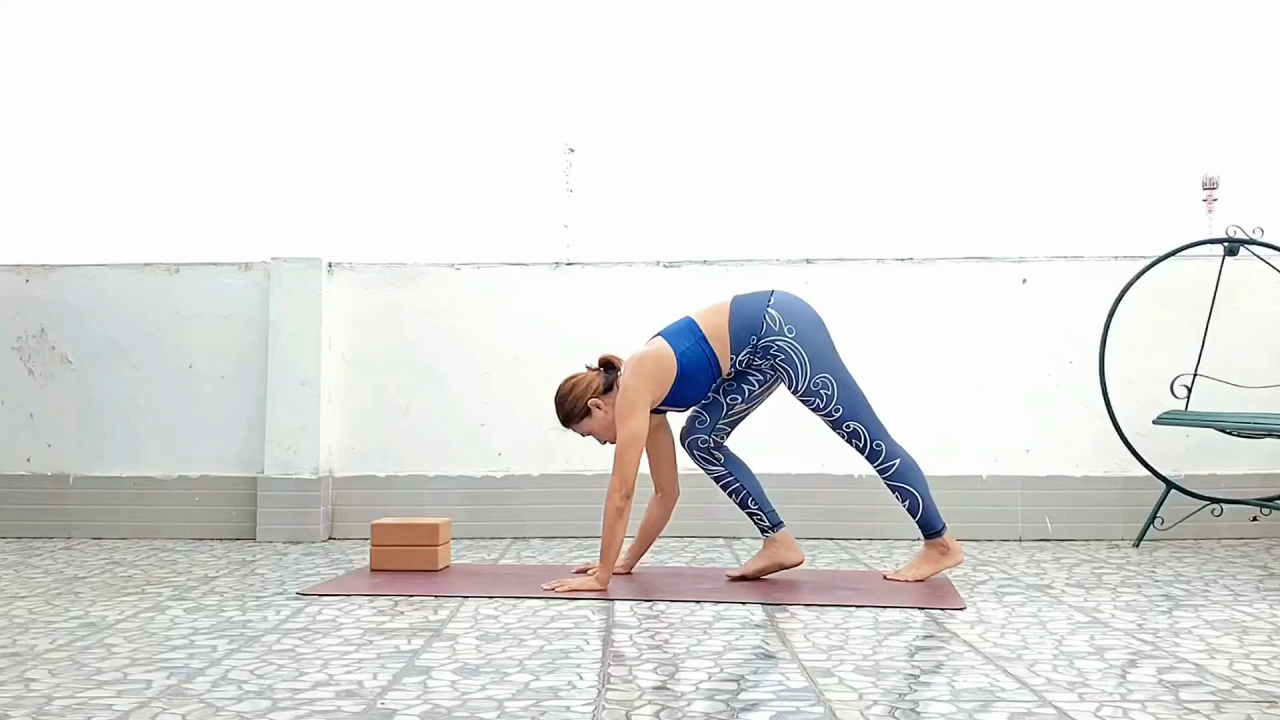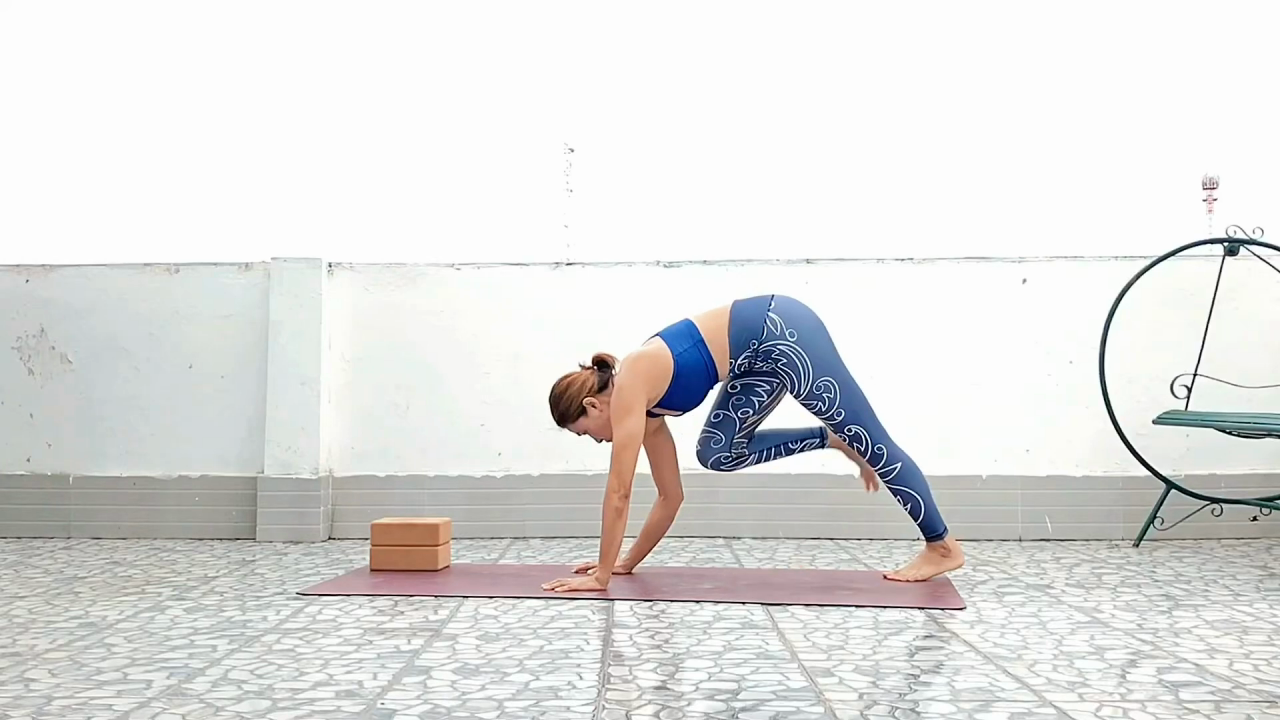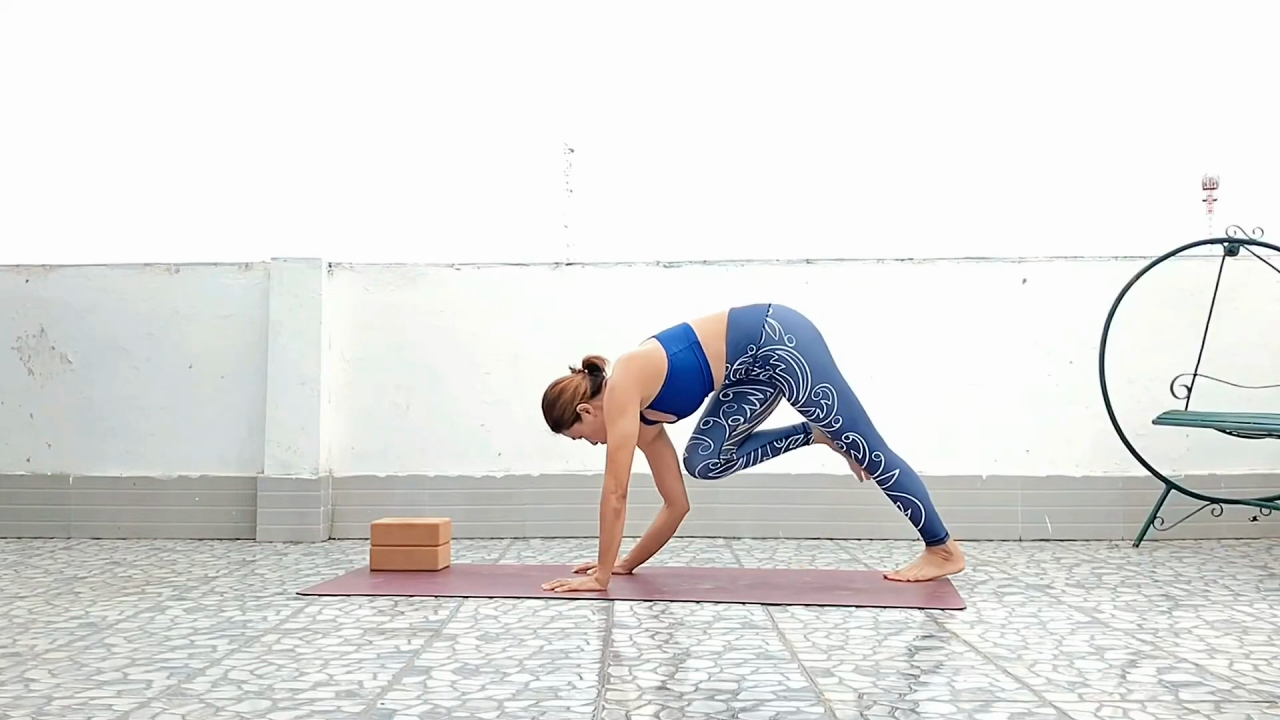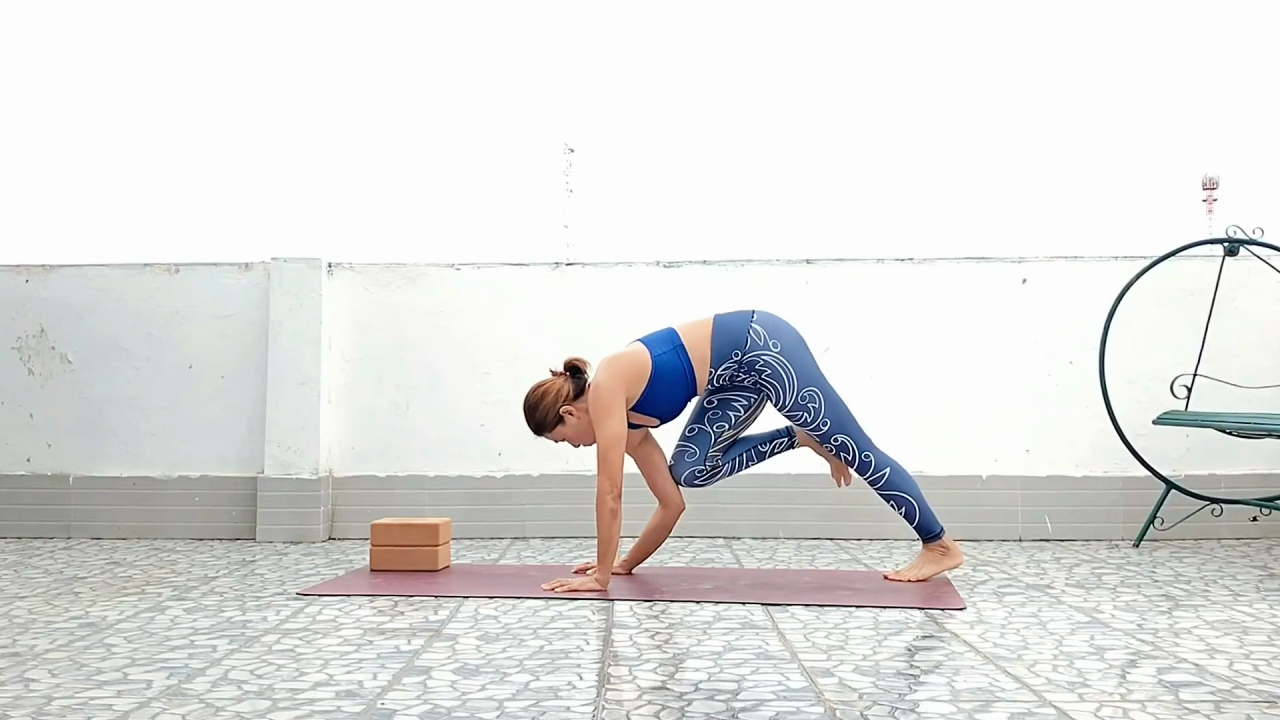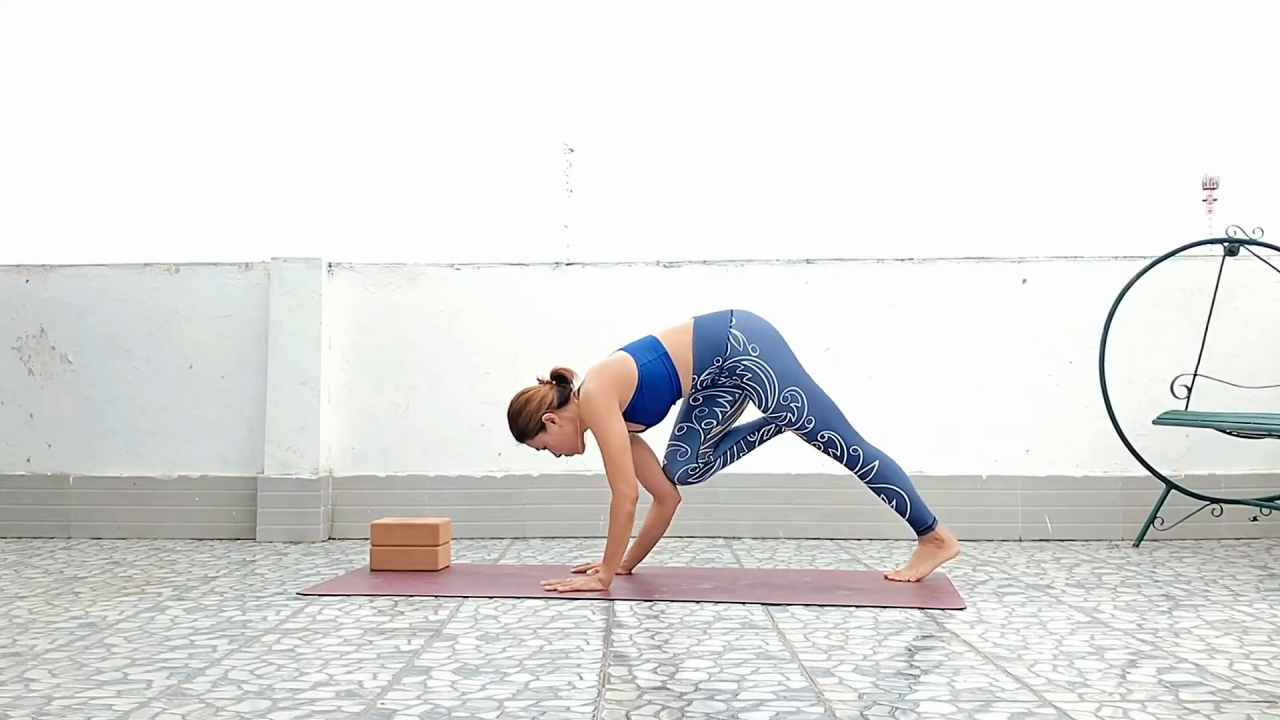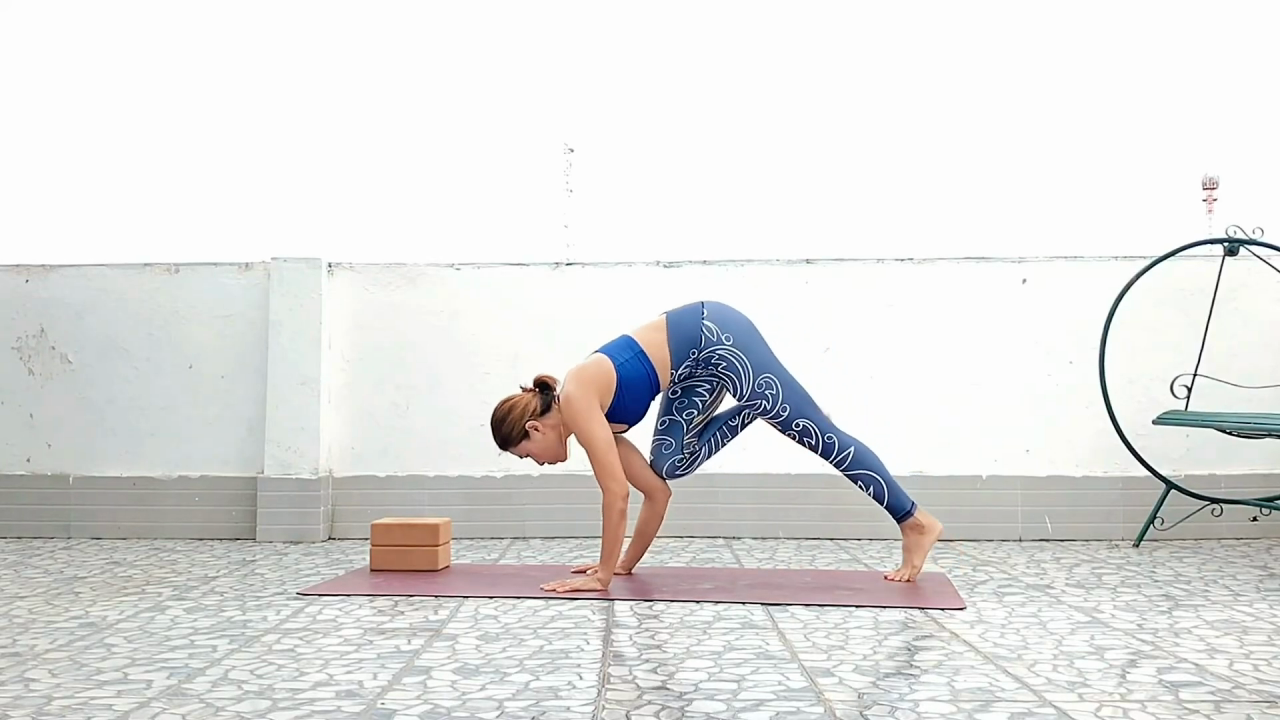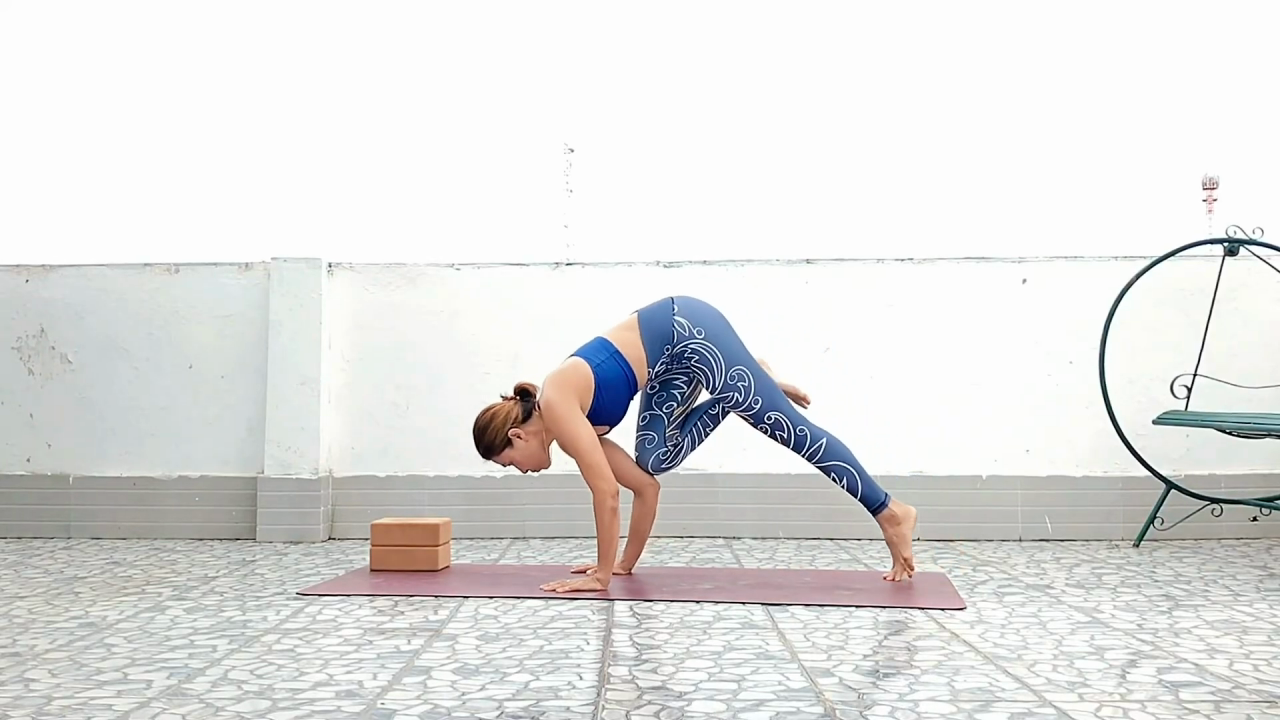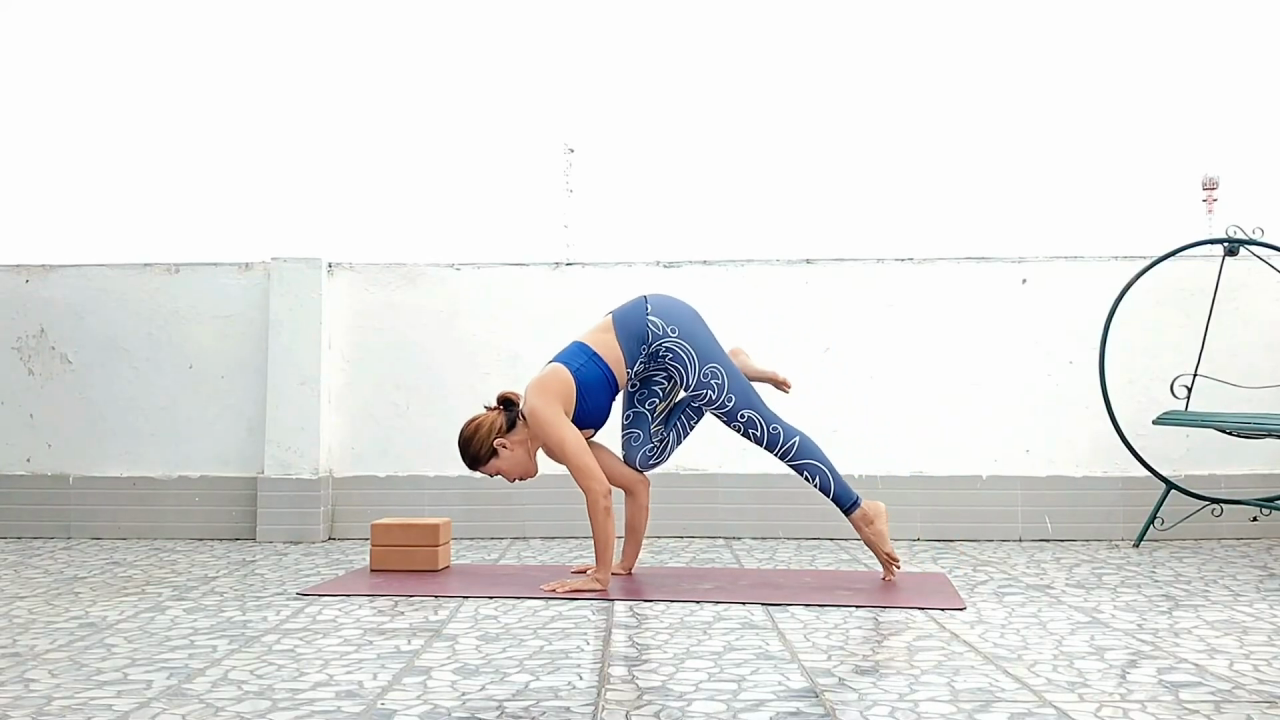
dt=0.3s
person 1, frame 1
left shoulder: (633, 390)
right shoulder: (648, 400)
left elbow: (621, 493)
right elbow: (666, 493)
left wrist: (602, 577)
right wrist: (626, 562)
left hip: (779, 327)
right hip: (763, 339)
left knee: (865, 436)
right knee: (700, 439)
left ankle: (940, 544)
right ankle: (777, 542)
person 1, frame 2
left shoulder: (629, 390)
right shoulder: (645, 407)
left elbow: (619, 493)
right elbow: (670, 497)
left wrist: (601, 575)
right wrist: (627, 562)
left hip: (779, 331)
right hip: (763, 348)
left knee: (871, 441)
right knee: (718, 452)
left ankle: (942, 546)
right ankle: (838, 437)
person 1, frame 3
left shoulder: (621, 390)
right shoulder: (643, 416)
left elbow: (615, 494)
right elbow: (676, 504)
left wrist: (601, 576)
right wrist: (627, 563)
left hip: (775, 338)
right hip: (758, 356)
left knee: (864, 448)
right knee: (705, 461)
left ankle: (943, 549)
right ankle: (819, 432)
person 1, frame 4
left shoulder: (605, 389)
right shoulder: (627, 418)
left elbow: (610, 494)
right elbow: (672, 503)
left wrist: (601, 576)
right wrist: (625, 564)
left hip: (759, 344)
right hip: (739, 367)
left knee: (853, 449)
right knee: (691, 470)
left ankle: (939, 545)
right ankle: (800, 437)
person 1, frame 5
left shoulder: (595, 397)
right shoulder: (611, 418)
left elbow: (625, 496)
right elbow: (666, 496)
left wrist: (604, 576)
right wrist: (625, 564)
left hip: (739, 345)
right hip: (723, 366)
left knee: (841, 444)
right knee: (684, 469)
left ankle: (935, 537)
right ankle: (783, 420)
person 1, frame 6
left shoulder: (575, 400)
right shoulder: (593, 418)
left elbow: (616, 493)
right elbow: (657, 489)
left wrist: (603, 575)
right wrist: (625, 563)
left hip: (712, 334)
right hip: (696, 358)
left knee: (816, 433)
right knee: (670, 463)
left ankle: (914, 522)
right ankle: (763, 403)
person 1, frame 7
left shoulder: (555, 405)
right shoulder: (574, 422)
left elbow: (606, 492)
right elbow: (645, 486)
left wrist: (602, 575)
right wrist: (624, 563)
left hip: (685, 329)
right hip: (672, 349)
left knee: (786, 427)
right knee: (655, 461)
left ankle: (890, 513)
right ankle: (751, 386)
person 1, frame 8
left shoulder: (540, 410)
right shoulder: (556, 432)
left elbow: (599, 492)
right elbow: (635, 482)
left wrist: (601, 575)
right wrist: (624, 563)
left hip: (661, 327)
right hip: (649, 349)
left knee: (760, 426)
right knee: (642, 459)
left ankle: (862, 513)
right ankle: (729, 371)
